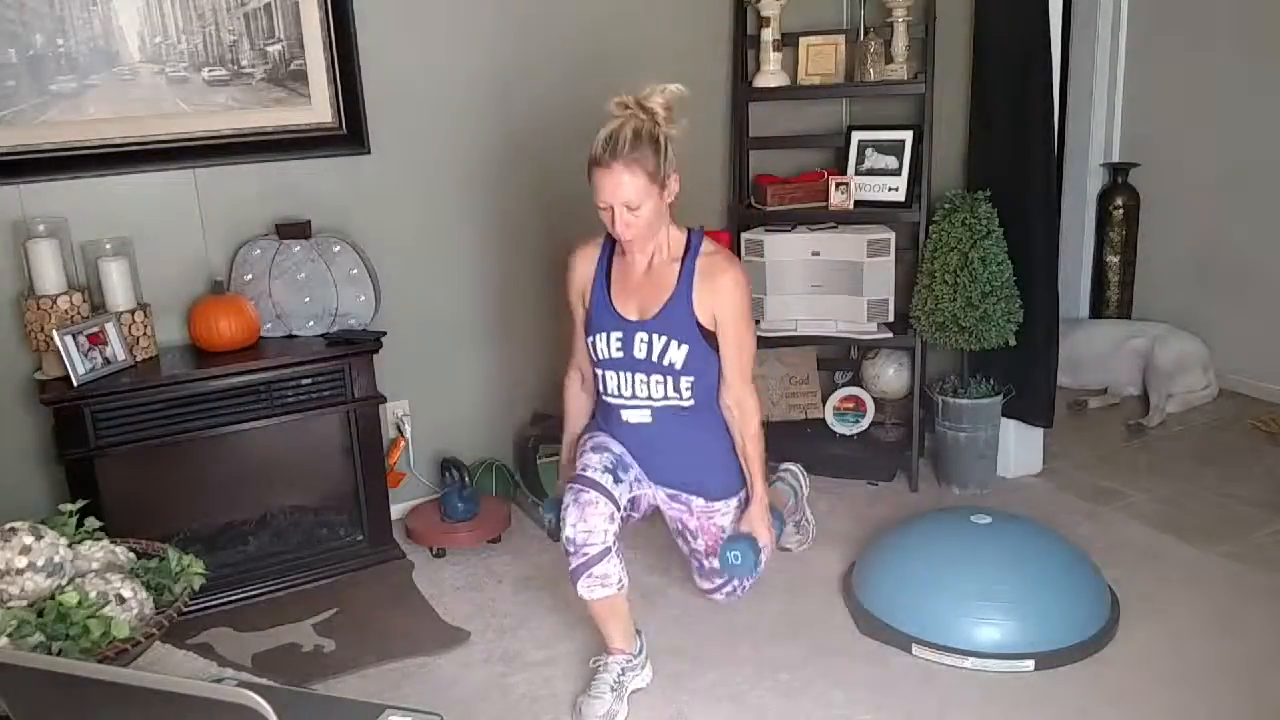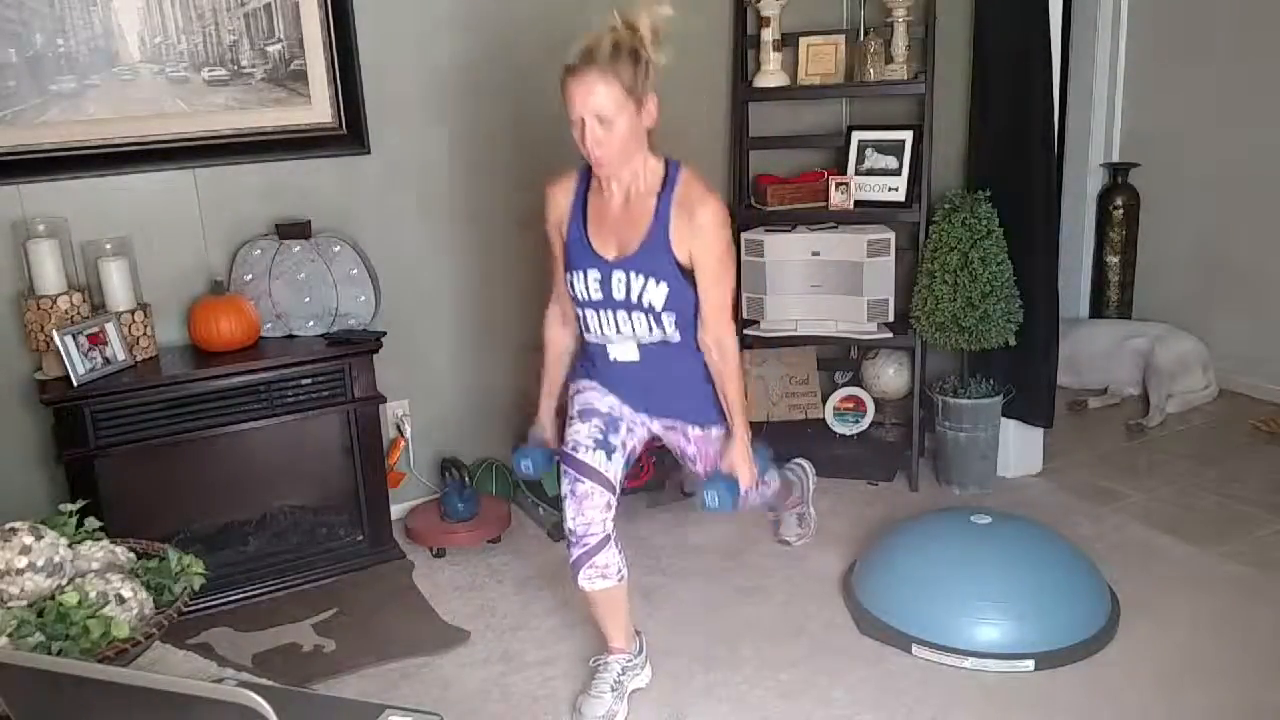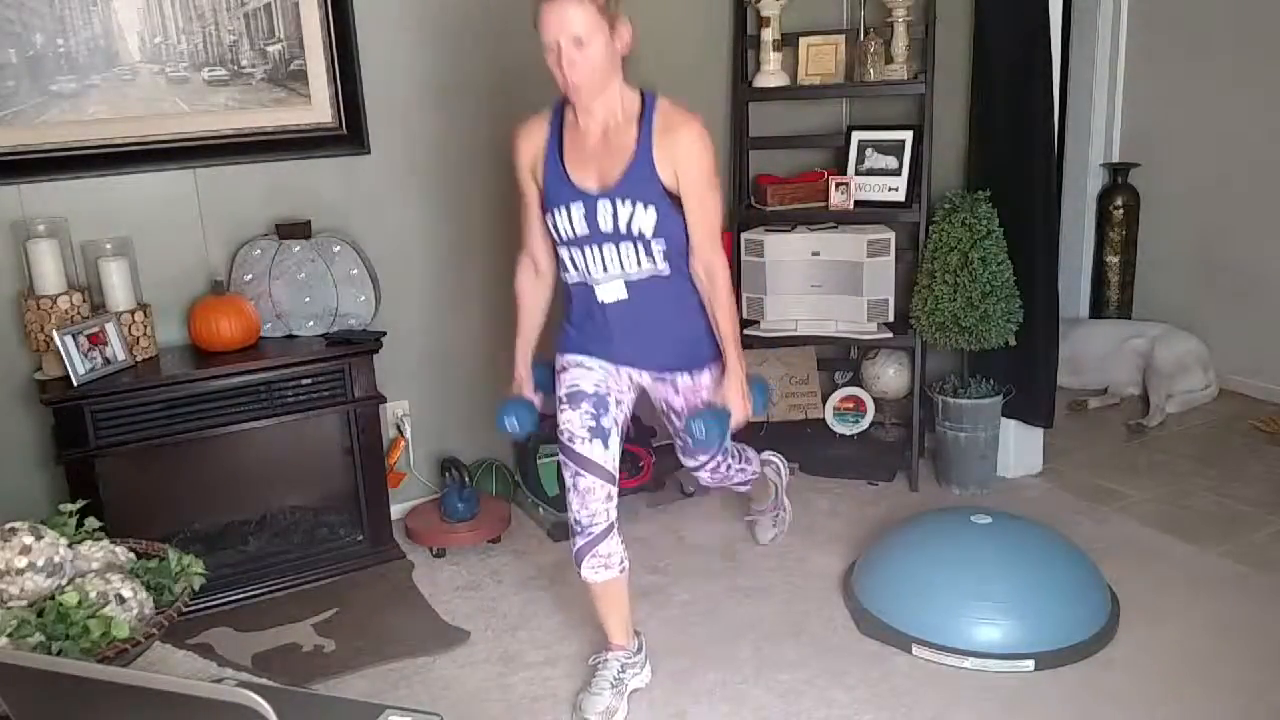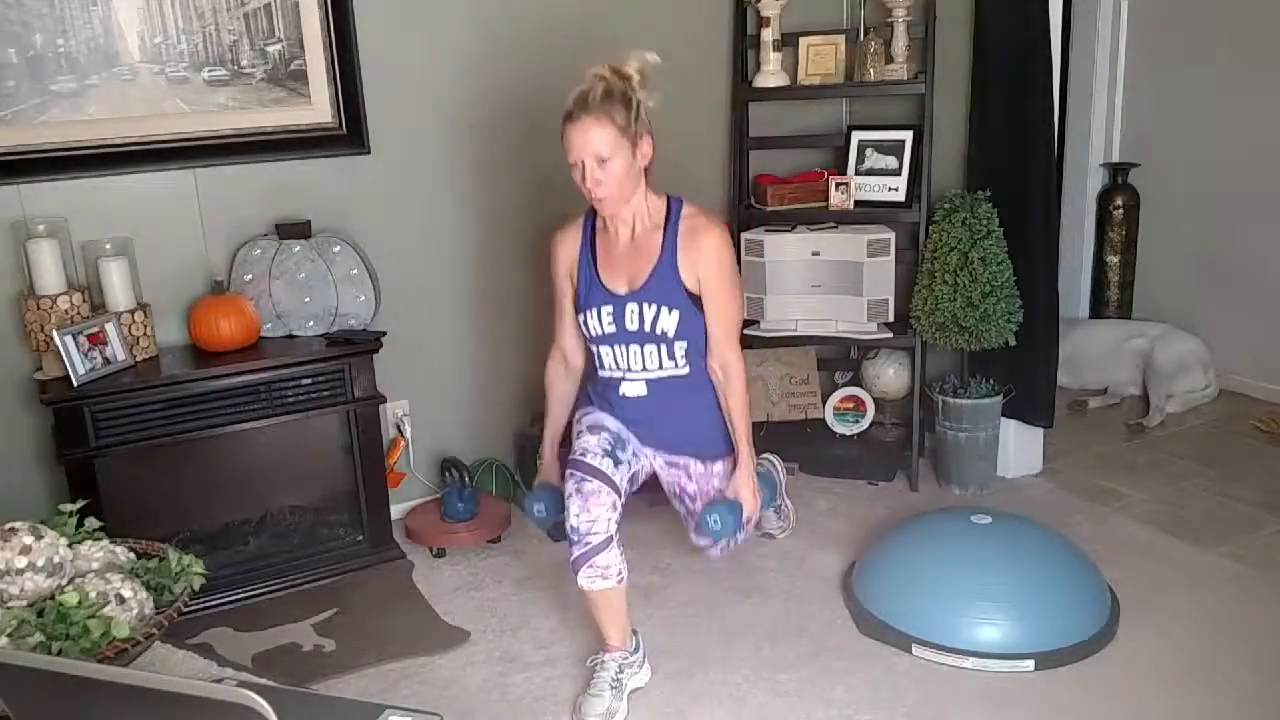
dt=0.7s
person 1, frame 1
left shoulder: (716, 275)
right shoulder: (586, 266)
left elbow: (738, 392)
right elbow: (582, 372)
left wrist: (757, 498)
right wrist: (566, 460)
left hip: (699, 460)
right hip: (617, 443)
left knee: (720, 579)
right knee: (582, 525)
left ankle: (785, 489)
right ankle: (623, 657)
person 1, frame 2
left shoulder: (692, 210)
right shoulder: (564, 200)
left elbow: (718, 333)
right elbow: (563, 311)
left wrist: (739, 439)
right wrist: (546, 408)
left hip: (688, 394)
right hip: (603, 388)
right knee: (584, 518)
left ankle: (787, 483)
right ankle: (622, 655)
person 1, frame 3
left shoulder: (676, 132)
right shoulder: (534, 141)
left elbow: (708, 259)
right elbow: (537, 262)
left wrist: (734, 371)
right wrist: (521, 361)
left hip: (677, 350)
right hip: (587, 354)
left knee: (709, 468)
right knee: (586, 506)
left ankle: (762, 476)
right ankle: (621, 654)
person 1, frame 4
left shoulder: (699, 234)
right shoulder: (578, 242)
left elbow: (726, 358)
right elbow: (569, 344)
left wrist: (745, 464)
right wrist: (550, 440)
left hip: (690, 415)
right hip: (607, 416)
left knee: (716, 531)
right knee: (587, 523)
left ankle: (760, 483)
right ankle: (619, 658)
